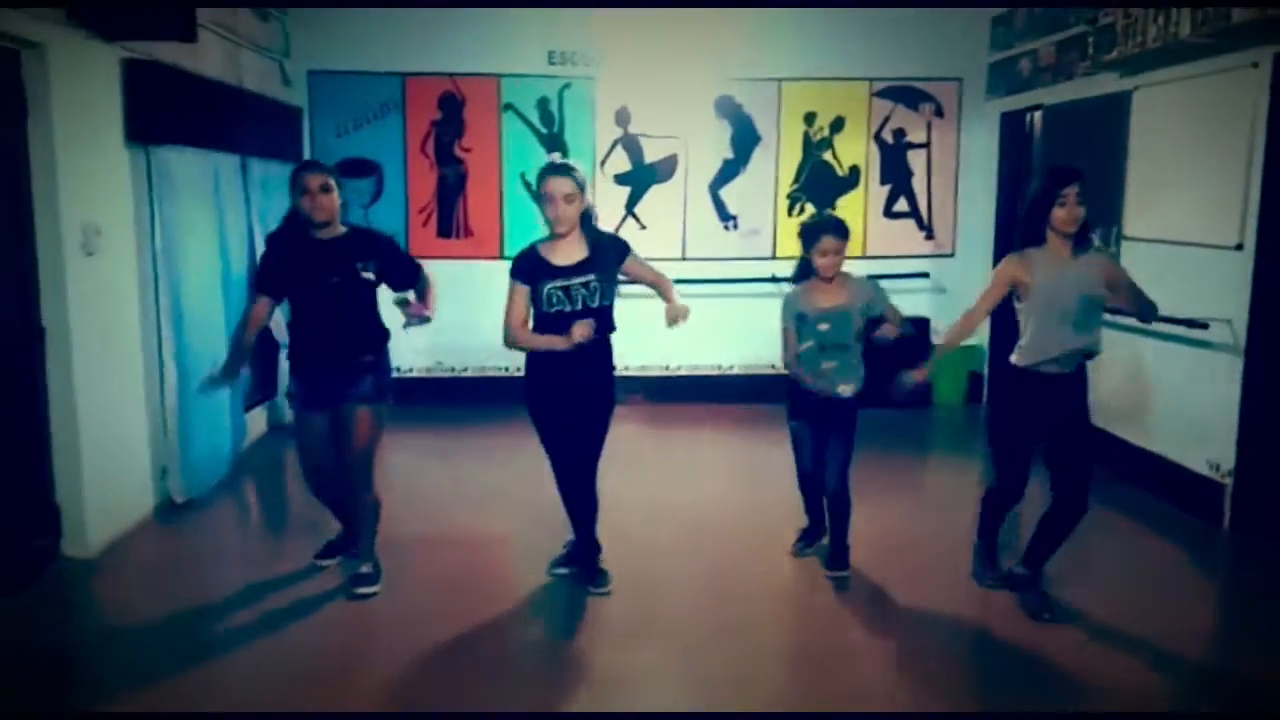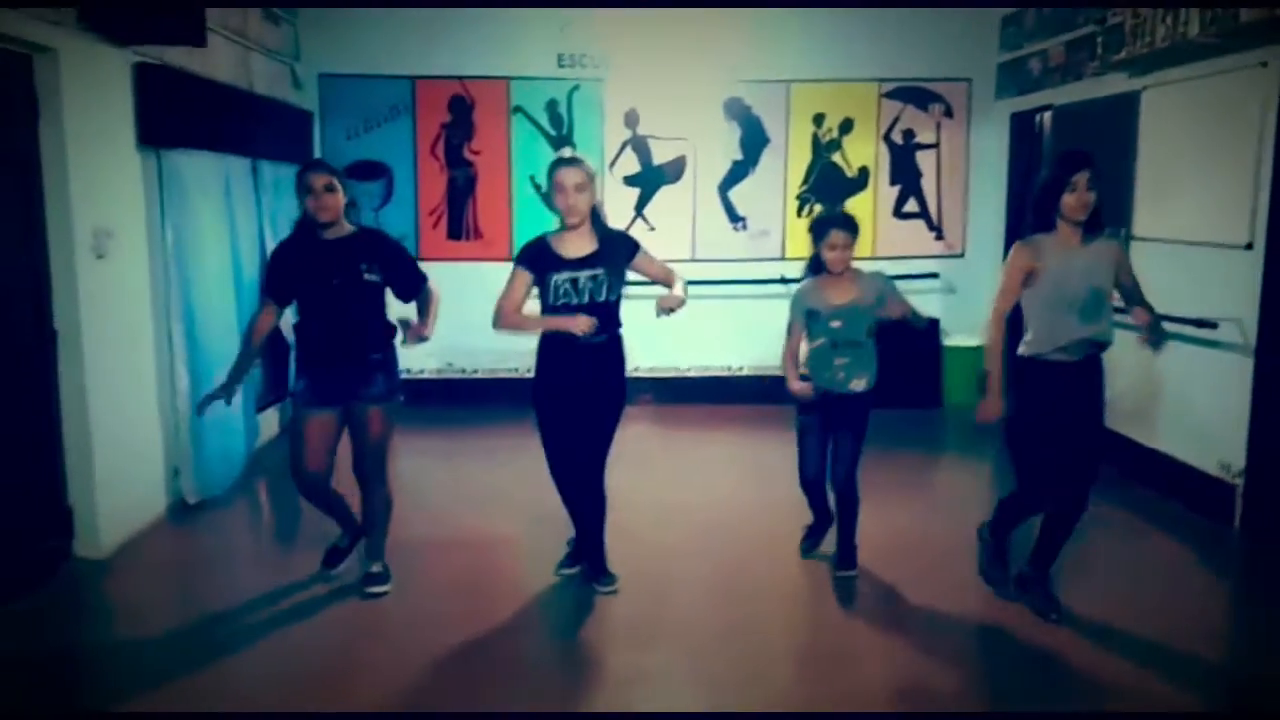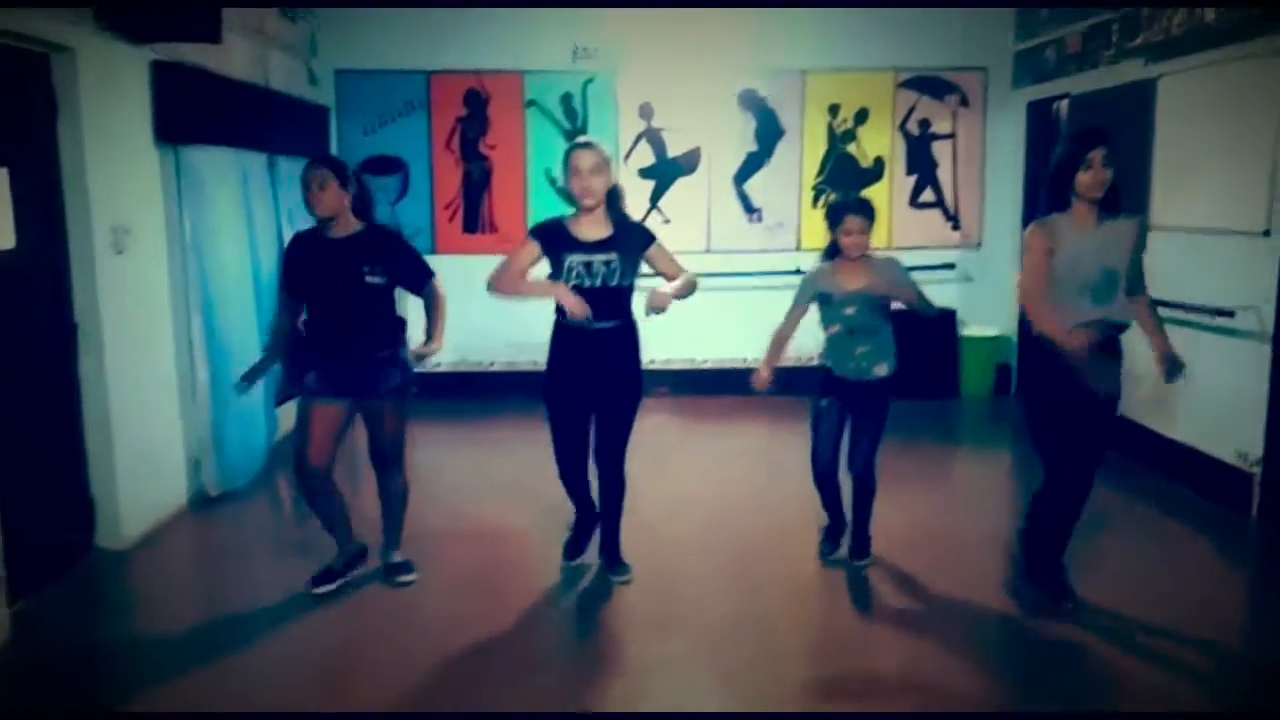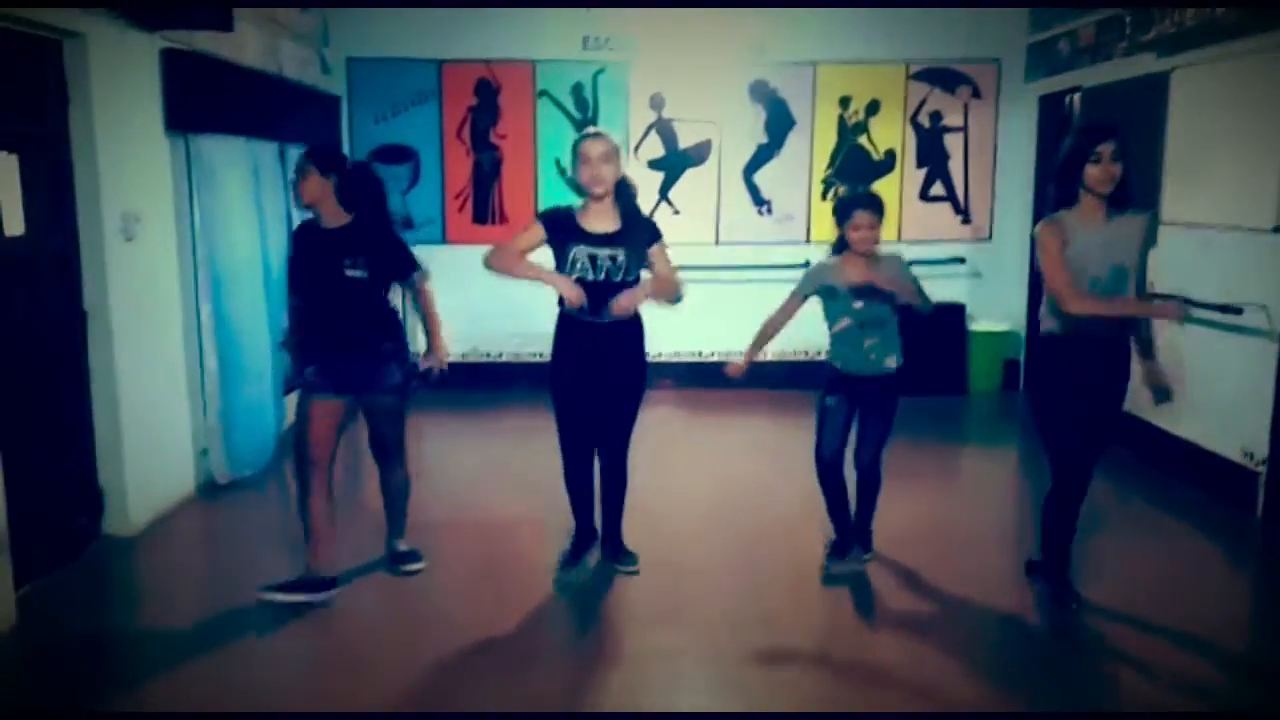
dt=0.1s
person 1, frame 1
left shoulder: (1101, 264)
right shoulder: (1020, 265)
left elbow: (1149, 311)
right elbow: (973, 318)
left wrist: (1131, 301)
right wrist: (930, 364)
left hip: (1071, 389)
right hip: (1023, 388)
left knee: (1074, 497)
right knee: (1010, 486)
left ankle: (1027, 573)
right ankle: (985, 548)
person 1, frame 2
left shoulder: (1111, 251)
right shoulder: (1029, 251)
left elbow: (1137, 302)
right elbow: (998, 320)
left wrist: (1149, 321)
right wrist: (995, 389)
left hip: (1086, 379)
right hip: (1035, 378)
left knee: (1075, 491)
right knee: (1038, 488)
left ankle: (1034, 574)
right ankle: (993, 534)
person 1, frame 3
left shoulder: (1129, 229)
right shoulder: (1043, 233)
left elbow: (1137, 296)
right elbow: (1033, 308)
left wrist: (1162, 345)
right wrist: (1082, 354)
left hip: (1105, 359)
right hip: (1052, 362)
left knee: (1081, 475)
right knee: (1062, 474)
left ankle: (1047, 565)
right ankle: (1027, 558)
person 1, frame 4
left shoulder: (1138, 225)
right shoulder: (1053, 230)
left elbow: (1135, 297)
right elbow: (1069, 301)
left wrist: (1150, 359)
right wrist: (1152, 309)
left hip: (1109, 361)
right hip: (1062, 359)
left knee: (1079, 475)
right knee: (1068, 476)
left ankle: (1050, 564)
right ankle: (1054, 572)
person 2, frame 1
left shoulder: (372, 244)
right shoulder: (284, 251)
left elbow: (419, 279)
right elbow: (259, 310)
left wrist: (423, 306)
right wrist: (234, 364)
left hip: (364, 372)
right hip: (309, 375)
left knee: (356, 472)
right knee: (318, 474)
left ankle: (364, 559)
right ankle: (351, 527)
person 2, frame 2
left shoulder: (378, 246)
right shoulder: (292, 253)
left elbow: (423, 290)
right elbow: (267, 315)
left wrist: (424, 324)
right wrist: (237, 374)
left hip: (372, 371)
right hip: (316, 374)
left knee: (371, 471)
right knee: (308, 476)
left ankle: (375, 559)
right ankle: (349, 527)
person 2, frame 3
left shoulder: (384, 243)
right shoulder: (301, 248)
left elbow: (431, 290)
right elbow: (289, 309)
left wrist: (433, 338)
right wrist: (267, 359)
left hip: (382, 365)
right hip: (326, 370)
left knee: (387, 463)
right knee: (311, 467)
left ankle: (392, 550)
right ankle: (348, 549)
person 2, frame 4
left shoulder: (373, 234)
right shoulder: (303, 238)
left elbow: (417, 284)
left wrist: (436, 342)
right wrist: (297, 341)
left hip: (380, 360)
right hip: (325, 366)
left knee: (389, 457)
right knee: (310, 463)
left ankle: (398, 541)
right ankle: (317, 573)
person 3, frame 1
left shoulder: (610, 249)
right shoulder: (527, 263)
left elbow: (662, 281)
right elbow: (512, 335)
left wrist: (673, 302)
right wrist: (565, 342)
left hip: (595, 375)
right hip: (546, 377)
left knee: (582, 467)
right knee: (565, 466)
left ankle: (585, 552)
right ankle: (583, 543)
person 3, frame 2
left shoulder: (618, 245)
right shoulder: (535, 253)
left elbow: (672, 279)
right elbow: (503, 317)
left wrist: (674, 294)
right wrist: (561, 321)
left hip: (605, 372)
right hip: (554, 375)
left knee: (590, 467)
right knee: (563, 467)
left ankle: (593, 554)
right ankle: (584, 539)
person 3, frame 3
left shoulder: (633, 234)
right shoulder: (551, 233)
left elbow: (687, 279)
right elbow: (498, 281)
left wrist: (671, 288)
right wrist: (556, 290)
left hip: (620, 359)
right hip: (569, 359)
left knee: (611, 458)
right knee: (569, 458)
left ankle: (611, 549)
right ankle: (585, 519)
person 3, frame 4
left shoulder: (640, 228)
right shoulder: (557, 221)
left elbow: (673, 289)
right elbow: (496, 259)
left wrist: (644, 291)
right wrist: (552, 276)
left hip: (623, 353)
right hip: (573, 352)
left knee: (613, 451)
right knee: (576, 451)
left ankle: (613, 539)
right ankle: (584, 533)
person 4, frame 1
left shoulder: (863, 290)
right shoulder: (795, 299)
left elbow: (900, 324)
right elbow: (789, 353)
left wrist: (894, 328)
right wrist: (804, 379)
left hip: (842, 402)
right hip: (803, 399)
left knee: (834, 482)
right knee: (807, 476)
left ankle: (838, 547)
right ankle: (815, 525)
person 4, frame 2
left shoulder: (875, 284)
right shoulder: (805, 294)
left elbow: (916, 321)
right elbow: (791, 348)
left wrist: (900, 312)
right wrist: (792, 380)
left hip: (855, 398)
right hip: (814, 395)
left knee: (842, 478)
right knee: (810, 475)
left ankle: (846, 547)
right ankle: (821, 520)
person 4, frame 3
left shoulder: (890, 270)
right shoulder: (819, 279)
left elbow: (928, 308)
right elbow: (789, 325)
left wrist: (894, 293)
right wrist: (767, 365)
left hip: (874, 383)
right hip: (834, 380)
left knee: (862, 464)
right knee: (822, 462)
left ankle: (860, 536)
right ankle: (835, 522)
person 4, frame 4
left shoulder: (893, 266)
right shoulder: (823, 272)
left elbow: (924, 305)
right elbow: (782, 315)
left wrist: (885, 285)
right wrist: (749, 356)
left hip: (883, 380)
right hip: (840, 377)
left knee: (867, 462)
right knee: (827, 458)
left ankle: (861, 534)
right ankle: (845, 540)
